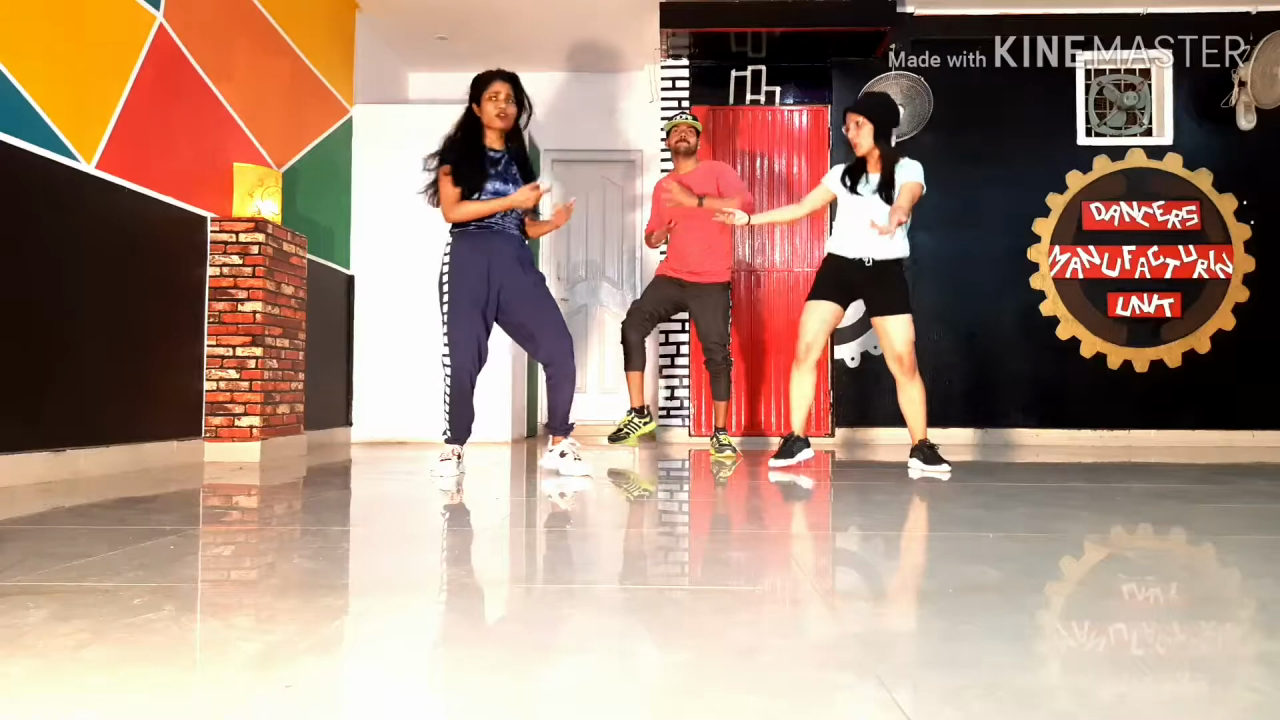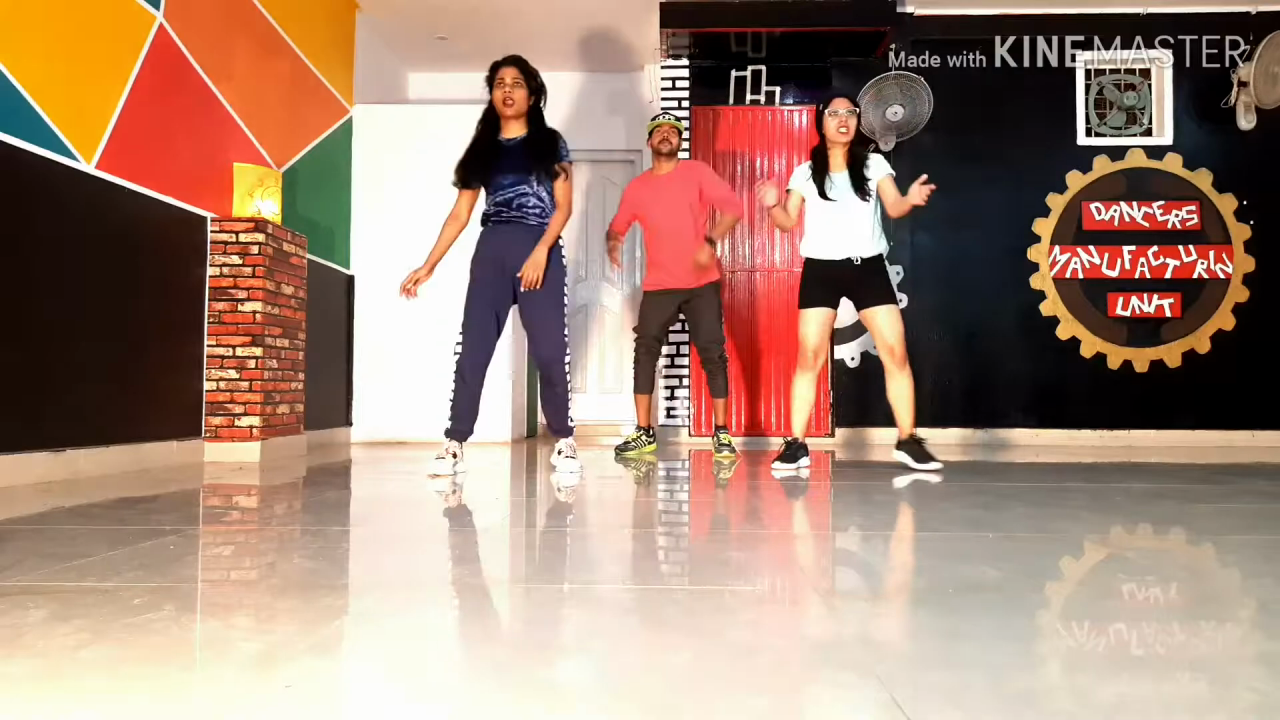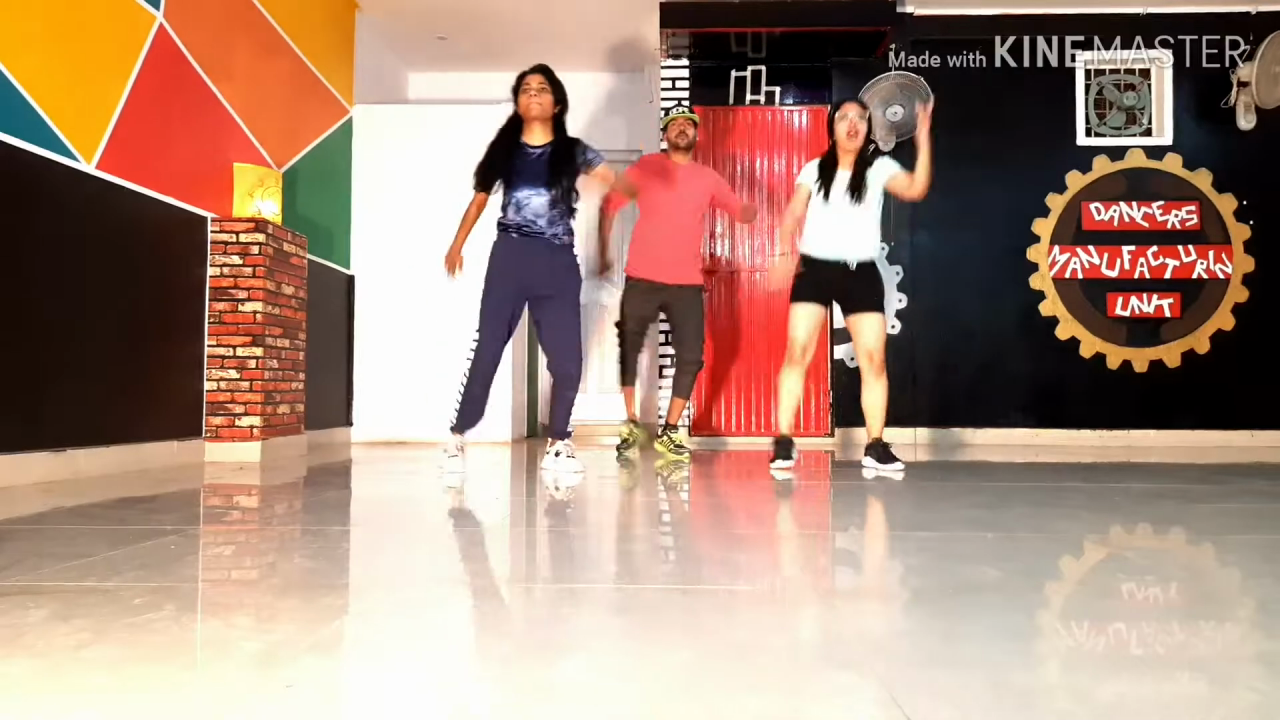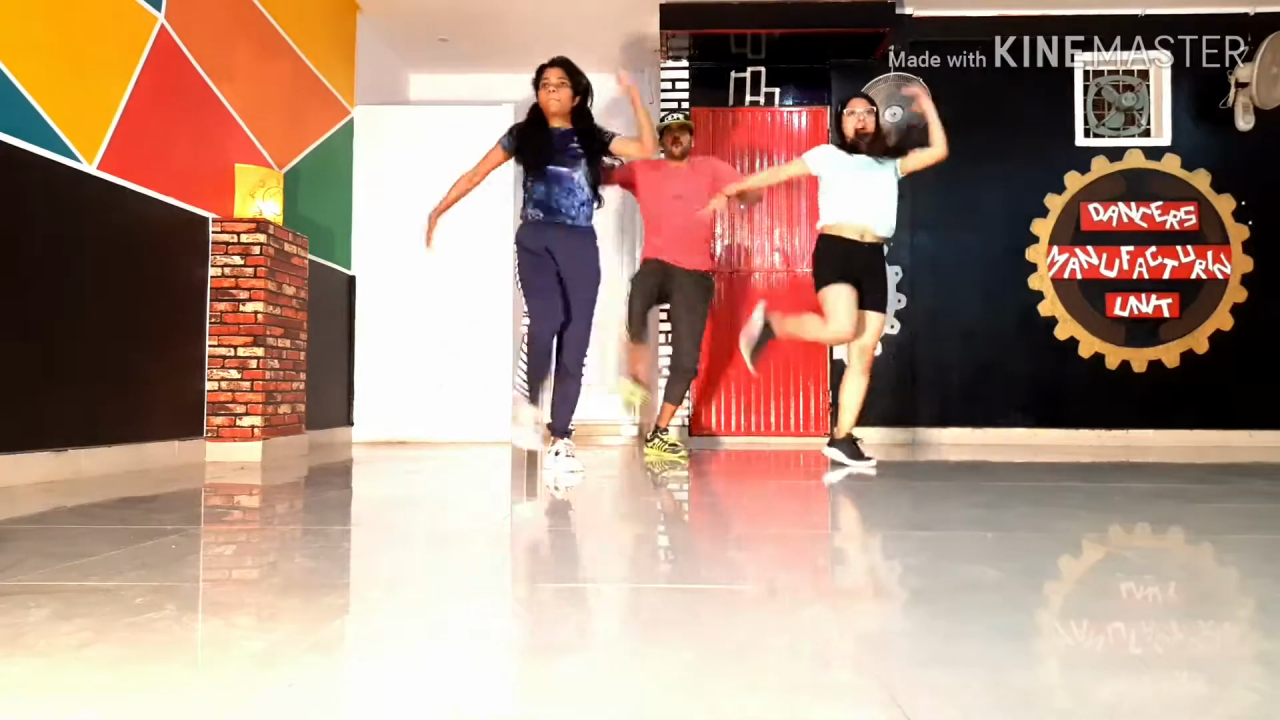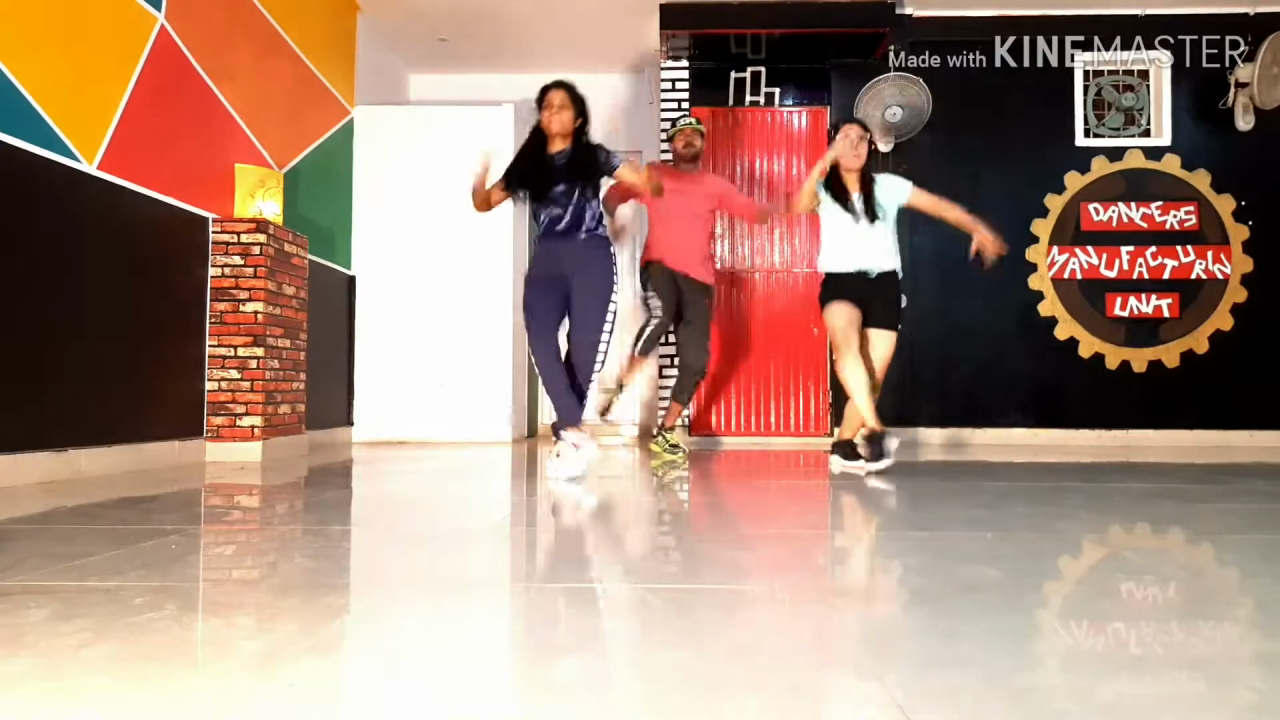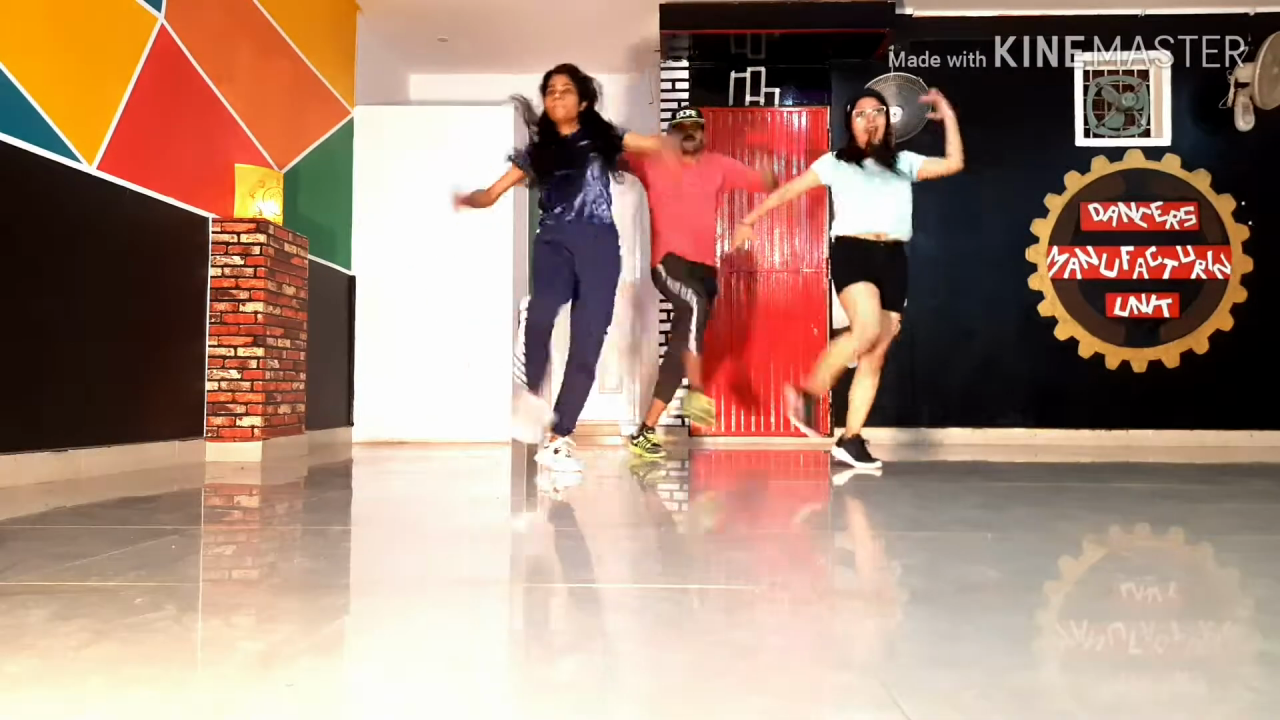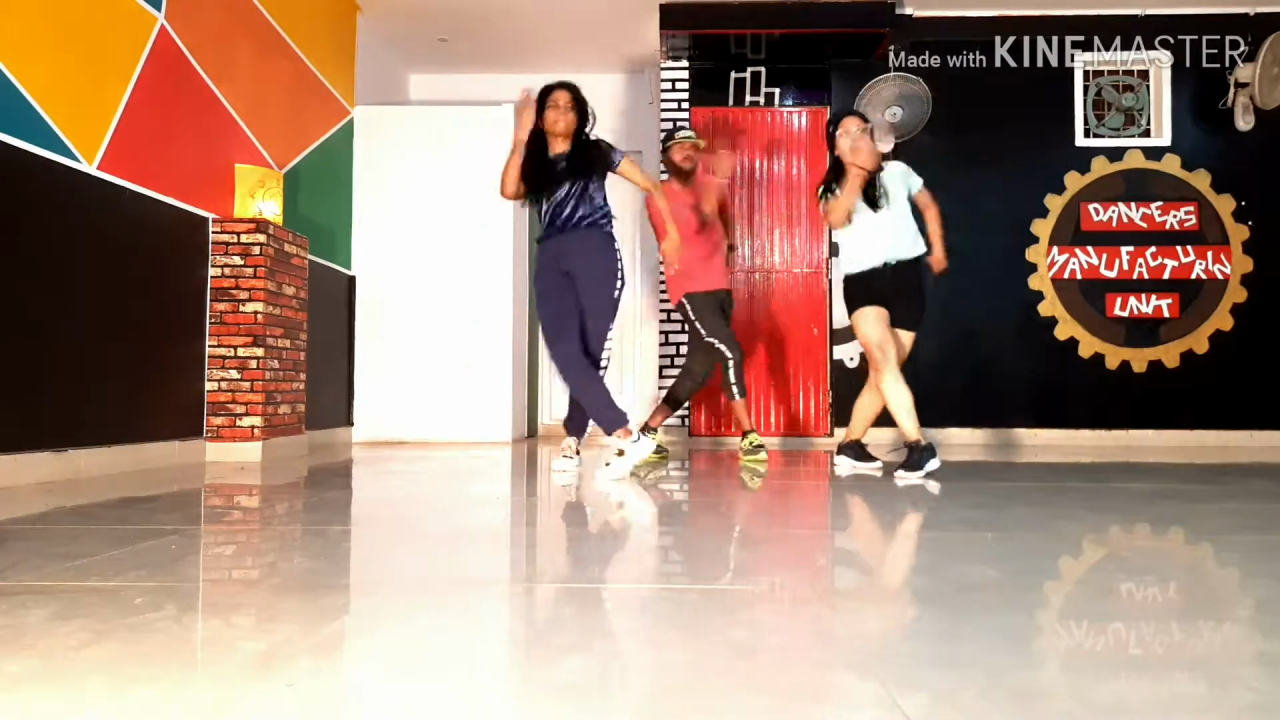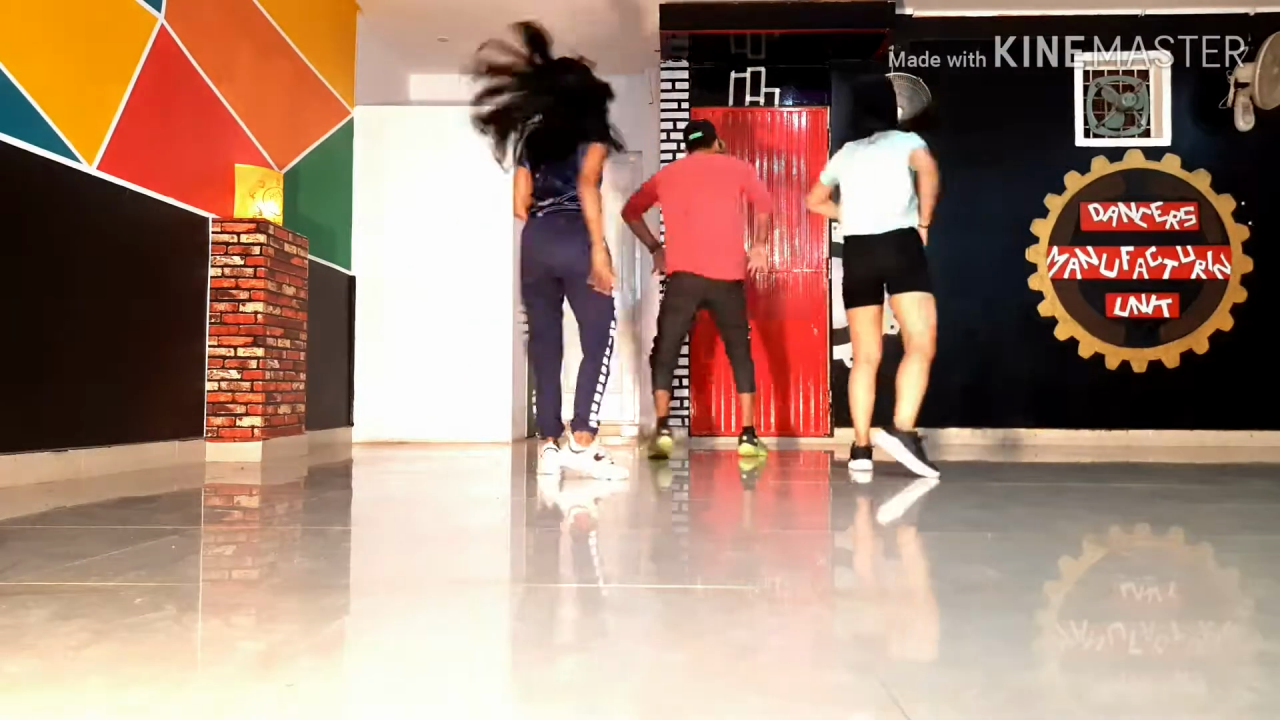
dt=0.3s
person 1, frame 1
left shoulder: (519, 160)
right shoulder: (458, 153)
right elbow: (451, 210)
left wrist: (554, 221)
right wrist: (511, 199)
left hip: (515, 261)
right hip: (467, 259)
left knee: (559, 347)
right knee: (463, 357)
left ankle: (558, 442)
right ankle: (454, 446)
person 1, frame 2
left shoulder: (551, 143)
right shoulder: (481, 149)
left elbow: (563, 206)
right elbow: (460, 213)
left wrist: (541, 251)
right wrist: (426, 267)
left hip: (539, 250)
right hip: (492, 250)
left knee: (551, 350)
right knee: (473, 349)
left ankle: (562, 439)
right ankle: (455, 445)
person 1, frame 3
left shoulder: (574, 152)
right shoulder: (503, 151)
left elbow: (617, 187)
right elbow: (479, 200)
left wrist: (618, 184)
right wrist: (457, 245)
left hip: (557, 263)
right hip: (510, 257)
left knee: (568, 362)
right knee: (487, 351)
left ankle: (558, 443)
right ankle: (458, 437)
person 1, frame 4
left shoulder: (592, 137)
right shoulder: (522, 135)
left elbow: (646, 148)
right elbow: (474, 173)
left wrist: (636, 102)
right wrist: (438, 211)
left hip: (578, 244)
right hip: (535, 240)
left knee: (573, 345)
right knee: (543, 320)
left ankle: (559, 441)
right ankle: (528, 404)
person 1, frame 5
left shoulder: (591, 157)
right shoulder: (525, 167)
left elbow: (641, 181)
right elbow: (484, 203)
left wrist: (651, 182)
right wrist: (479, 189)
left hip: (591, 259)
right hip: (545, 262)
left knee: (584, 353)
right knee: (542, 343)
left ankle: (566, 438)
right ankle: (572, 432)
person 1, frame 6
left shoulder: (603, 137)
right shoulder: (537, 152)
left elbow: (653, 147)
right elbow: (494, 192)
left wrist: (664, 148)
right wrist: (471, 199)
left hip: (598, 243)
right hip: (552, 241)
left knee: (587, 347)
right knee: (541, 311)
left ankle: (559, 442)
right ankle: (530, 395)
person 1, frame 7
left shoulder: (598, 153)
right shoulder: (533, 167)
left elbow: (650, 186)
right elbow: (509, 190)
left wrist: (670, 235)
right wrist: (519, 137)
left hip: (596, 252)
right hip: (552, 259)
left knee: (591, 353)
right knee: (565, 351)
left ankle: (572, 439)
right ankle: (625, 436)
person 1, frame 8
left shoulder: (532, 138)
right shoulder: (592, 132)
left elbow: (521, 205)
right elbow: (587, 185)
right wrist: (598, 247)
left hip: (536, 242)
right hip: (575, 239)
left knee: (546, 348)
right knee: (599, 341)
left ankle: (549, 443)
right ankle: (582, 441)
person 2, frame 1
left shoulder: (908, 170)
right shoulder: (843, 174)
left elbow: (905, 203)
right elbow: (801, 208)
left wrist: (895, 219)
right wrist: (750, 218)
left hip: (886, 272)
right hip: (839, 268)
left knee: (904, 363)
right knee: (805, 352)
left ankle: (921, 447)
right ankle: (797, 438)
person 2, frame 2
left shoulder: (874, 164)
right shoulder: (805, 172)
left elbow: (894, 207)
right elbow: (788, 223)
left wrist: (911, 199)
right wrist: (772, 205)
left hip: (868, 267)
right hip: (821, 269)
left knee: (895, 353)
right knee: (809, 357)
left ankle: (910, 440)
right ankle: (795, 445)
person 2, frame 3
left shoulder: (880, 168)
right shoulder: (814, 171)
left elbow: (917, 190)
right elbow: (792, 215)
left wrist: (923, 138)
right wrist: (787, 255)
left hip: (862, 273)
right hip: (815, 269)
left knee: (874, 363)
right knee: (797, 353)
left ankle: (876, 445)
right ankle: (784, 440)
person 2, frame 4
left shoulder: (890, 162)
right shoulder: (831, 155)
left elbow: (939, 151)
right elbow: (780, 173)
left wrist: (927, 107)
right wrist: (728, 193)
left hip: (871, 261)
right hip: (833, 251)
left knee: (863, 356)
right knee: (841, 329)
left ankle: (842, 439)
right ankle: (770, 322)
person 2, frame 5
left shoulder: (888, 186)
right shoulder: (825, 189)
left elbow: (940, 206)
right elbow: (799, 206)
left wrist: (978, 229)
right wrist: (824, 163)
left hip: (881, 285)
right hip: (839, 284)
left knee: (872, 377)
right knee: (846, 345)
left ankle: (845, 444)
right ankle: (872, 431)
person 2, frame 6
left shoulder: (902, 162)
right shoulder: (839, 162)
left elbow: (954, 163)
right elbow: (788, 190)
left wrist: (947, 115)
right wrist: (751, 220)
left hip: (891, 261)
right hip: (851, 256)
left knee: (875, 358)
right knee: (868, 330)
left ankle: (850, 440)
right ankle: (810, 393)
person 2, frame 7
left shoulder: (896, 172)
right shoulder: (833, 190)
left elbow: (928, 203)
right elbow: (837, 219)
left wrist: (937, 248)
right wrist: (857, 172)
left hip: (905, 278)
right hip: (863, 282)
left knee: (886, 368)
right knee: (884, 360)
left ankle: (850, 444)
right ankle: (917, 445)
person 2, frame 8
left shoulder: (844, 154)
right shoulder: (905, 141)
left elbow: (815, 201)
right elbow: (928, 171)
right wrist: (924, 221)
left hip: (855, 252)
right hip: (899, 246)
left knee: (865, 359)
right knee: (922, 345)
left ankle: (861, 447)
right ankle: (901, 430)
person 3, frame 1
left shoulder: (718, 170)
right shoulder: (663, 187)
left elbow: (745, 203)
right elbow: (651, 237)
left wrist: (695, 201)
right wrist: (658, 236)
left hip: (712, 282)
right hip: (670, 276)
left knee: (717, 355)
right knee: (632, 326)
left ankle: (720, 433)
right ankle: (639, 413)
person 3, frame 2
left shoulder: (697, 173)
right shoulder: (637, 187)
left elbow: (733, 207)
right elbow: (617, 229)
left wrist: (710, 242)
right wrist: (613, 244)
left hip: (701, 284)
right hip: (657, 286)
left knee: (713, 355)
right knee: (645, 354)
left ankle: (721, 433)
right ankle: (644, 432)
person 3, frame 3
left shoulder: (708, 178)
right shoulder: (645, 167)
left elbow: (741, 212)
right elbow: (610, 205)
left wrist: (748, 212)
right wrist: (604, 252)
left hip: (686, 283)
right hip: (643, 278)
left knee: (691, 358)
right knee: (629, 347)
left ankle: (669, 432)
right ankle: (632, 423)
person 3, frame 4
left shoulder: (709, 168)
right shoulder: (643, 169)
left elbow: (749, 191)
right elbow: (606, 177)
left hip: (695, 273)
right hip: (655, 265)
left knee: (687, 358)
right knee: (637, 305)
left ankle: (659, 435)
right ankle: (637, 375)
person 3, frame 5
left shoulder: (715, 185)
right shoulder: (655, 175)
left elbow: (752, 211)
right elbow: (615, 196)
left wrist: (764, 210)
left hip: (697, 280)
right hip: (659, 267)
left knee: (696, 364)
right knee: (660, 315)
left ankle: (666, 432)
right ankle: (619, 385)
person 3, frame 6
left shoulder: (717, 164)
right shoulder: (653, 163)
left elbow: (760, 183)
left wrist: (772, 181)
left hip: (704, 267)
right hip: (668, 259)
left knee: (679, 352)
right knee: (694, 305)
left ankle: (645, 431)
right ankle: (698, 391)
person 3, frame 7
left shoulder: (710, 183)
right shoulder: (660, 198)
right elbow: (699, 225)
left wrist: (729, 247)
right wrist: (716, 186)
left hip: (720, 290)
right hip: (690, 293)
left knee: (698, 368)
right knee: (729, 352)
left ankle: (648, 431)
right ankle: (748, 435)
person 3, frame 8
left shoulder: (666, 175)
right shoulder: (737, 167)
left elbow: (631, 211)
right elbow: (764, 206)
left wrist: (656, 249)
right wrist: (759, 245)
left hip: (683, 275)
right hip: (727, 276)
left knee: (665, 352)
right knee: (740, 354)
left ankle: (662, 425)
right ankle: (748, 434)
